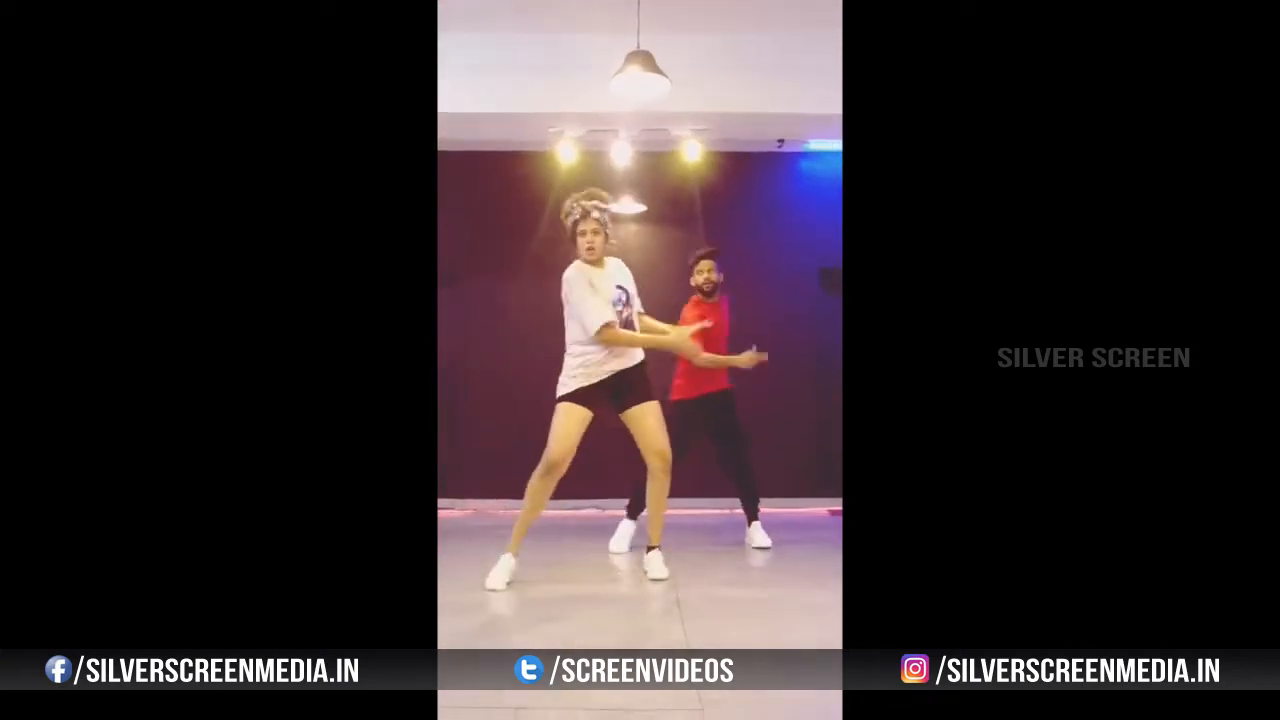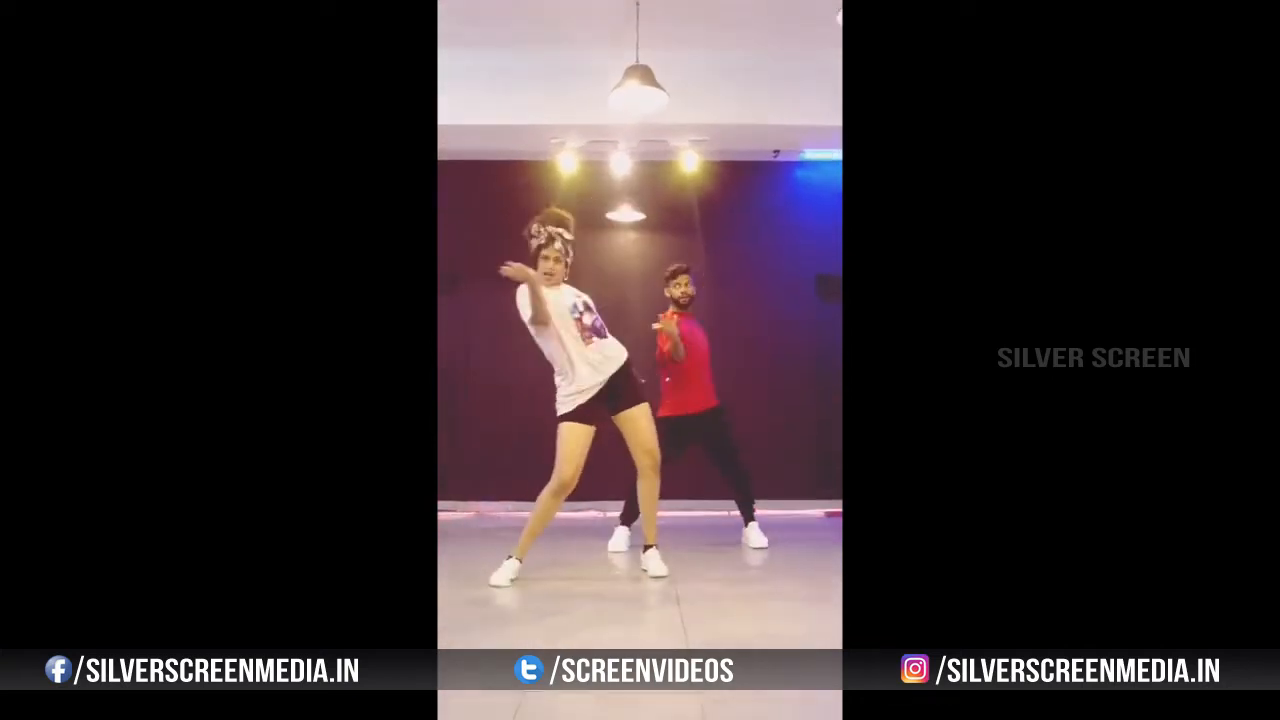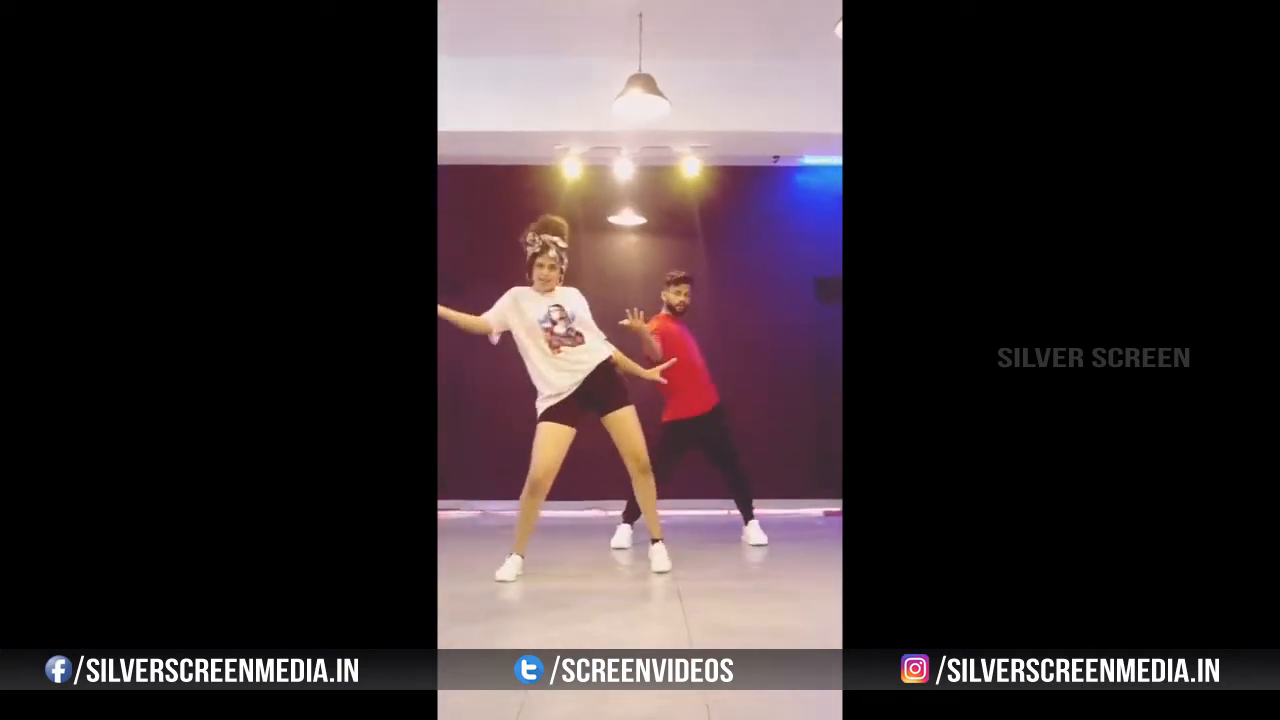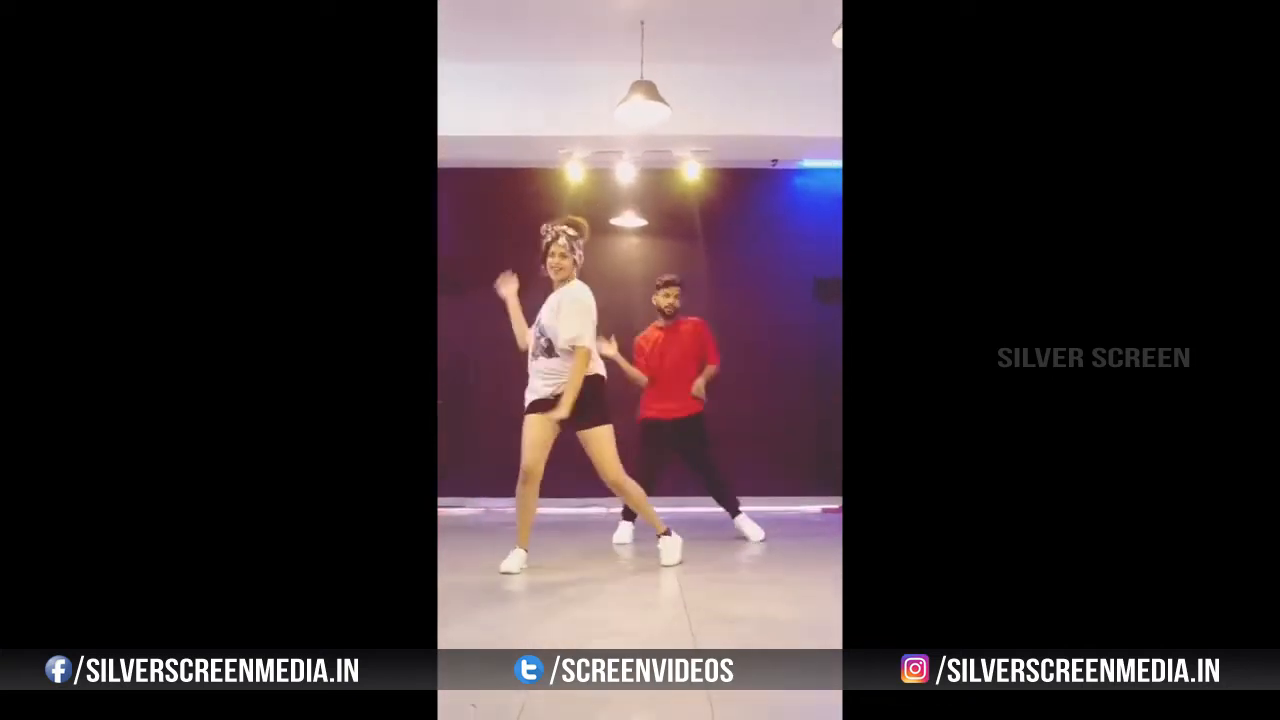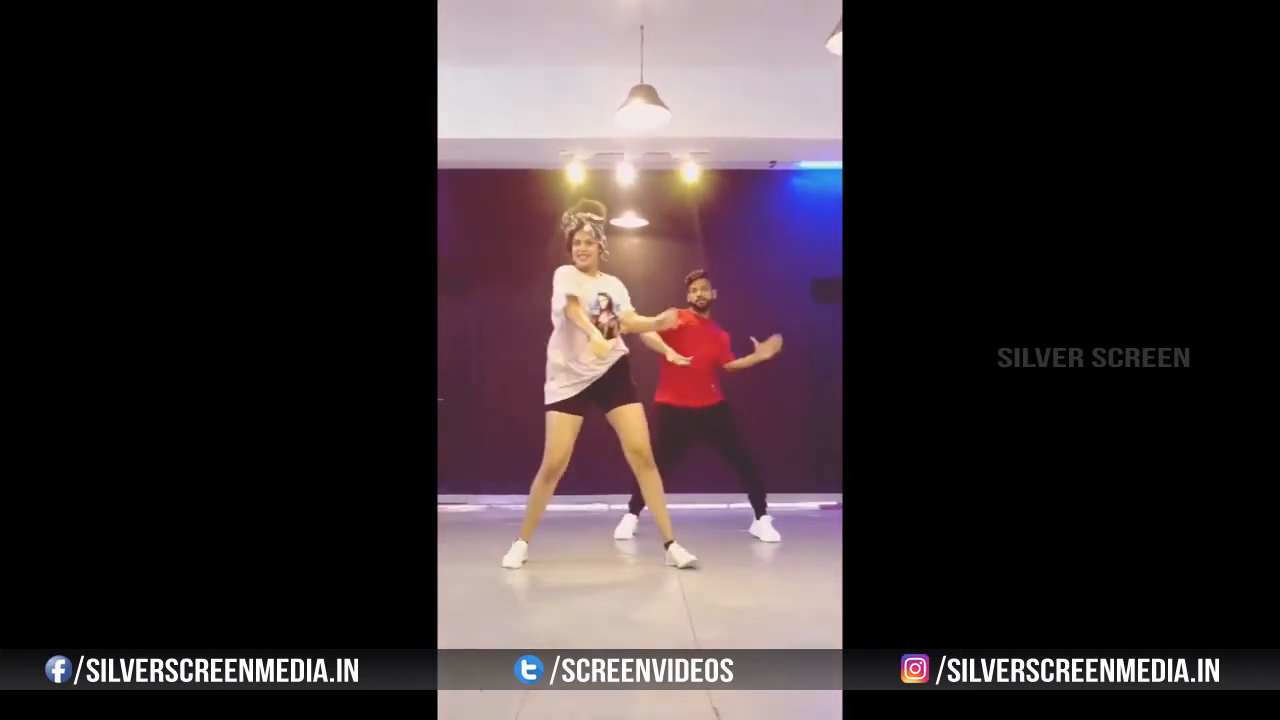
dt=0.3s
person 1, frame 1
left shoulder: (618, 268)
right shoulder: (576, 276)
right elbow: (605, 332)
left wrist: (680, 331)
right wrist: (669, 343)
left hip: (629, 374)
right hip: (585, 379)
left knee: (661, 458)
right knee: (554, 462)
left ankle: (652, 550)
right ankle: (511, 552)
person 1, frame 2
left shoulder: (571, 292)
right shoulder: (529, 292)
right elbow: (541, 318)
right wrist: (531, 283)
left hip: (619, 375)
right hip: (580, 391)
left knee: (650, 459)
right knee: (564, 480)
left ankle: (650, 549)
right ankle: (515, 558)
person 1, frame 3
left shoulder: (573, 296)
right shoulder: (517, 298)
left elbow: (597, 340)
right elbow: (483, 324)
left wrist: (641, 370)
right wrist: (437, 310)
left hip: (600, 378)
right hip: (558, 394)
left knee: (639, 463)
right knee: (539, 478)
left ankle: (656, 542)
right ankle: (517, 555)
person 1, frame 4
left shoulder: (577, 294)
right shoulder: (554, 300)
left elbow: (581, 351)
right elbow: (527, 343)
left wrist: (567, 402)
right wrist: (511, 299)
left hip: (583, 391)
right hip: (542, 393)
left knee: (613, 477)
right knee: (529, 470)
left ankle: (666, 535)
right ankle: (521, 549)
person 1, frame 5
left shoulder: (615, 285)
right shoulder: (564, 276)
left elbow: (630, 324)
right elbow: (572, 306)
left wrist: (658, 321)
right wrist: (594, 338)
left hip: (614, 373)
right hip: (569, 378)
left knee: (642, 455)
right knee: (554, 464)
left ankle: (670, 544)
right ankle: (523, 540)
person 2, frame 1
left shoulder: (722, 303)
right shoulder: (694, 312)
right elbow: (697, 358)
right wrist: (736, 361)
left hip: (719, 394)
right hip: (688, 398)
left knee: (738, 461)
left ankle: (754, 525)
right ankle: (629, 520)
person 2, frame 2
left shoulder: (692, 320)
right shoulder: (670, 324)
right elbow: (677, 355)
right wrist: (673, 336)
left hip: (709, 409)
right hip: (676, 414)
left knee: (734, 468)
left ankle: (750, 525)
right ankle: (624, 528)
person 2, frame 3
left shoulder: (682, 328)
right shoulder: (655, 326)
right elbow: (655, 355)
right wrist: (641, 332)
left hip: (710, 410)
right hip: (679, 416)
left knee: (732, 466)
right knee: (656, 472)
left ankle: (750, 523)
right ankle: (626, 525)
person 2, frame 4
left shoulder: (695, 327)
right shoulder: (643, 340)
left elbow: (713, 361)
right elbow: (644, 381)
left wrist: (703, 379)
right wrist: (616, 357)
left hip: (689, 416)
right hip: (655, 418)
left knee: (706, 470)
right knee: (644, 474)
left ankle: (738, 516)
right ankle: (627, 522)
person 2, frame 5
left shoulder: (720, 335)
right shoulder: (675, 318)
left elbow: (727, 364)
right elbow: (647, 335)
left wrist: (758, 357)
right wrist: (670, 352)
left hip: (712, 405)
right hip: (674, 405)
left knee: (742, 460)
right knee: (659, 463)
left ankle: (761, 518)
right ankle: (631, 516)
